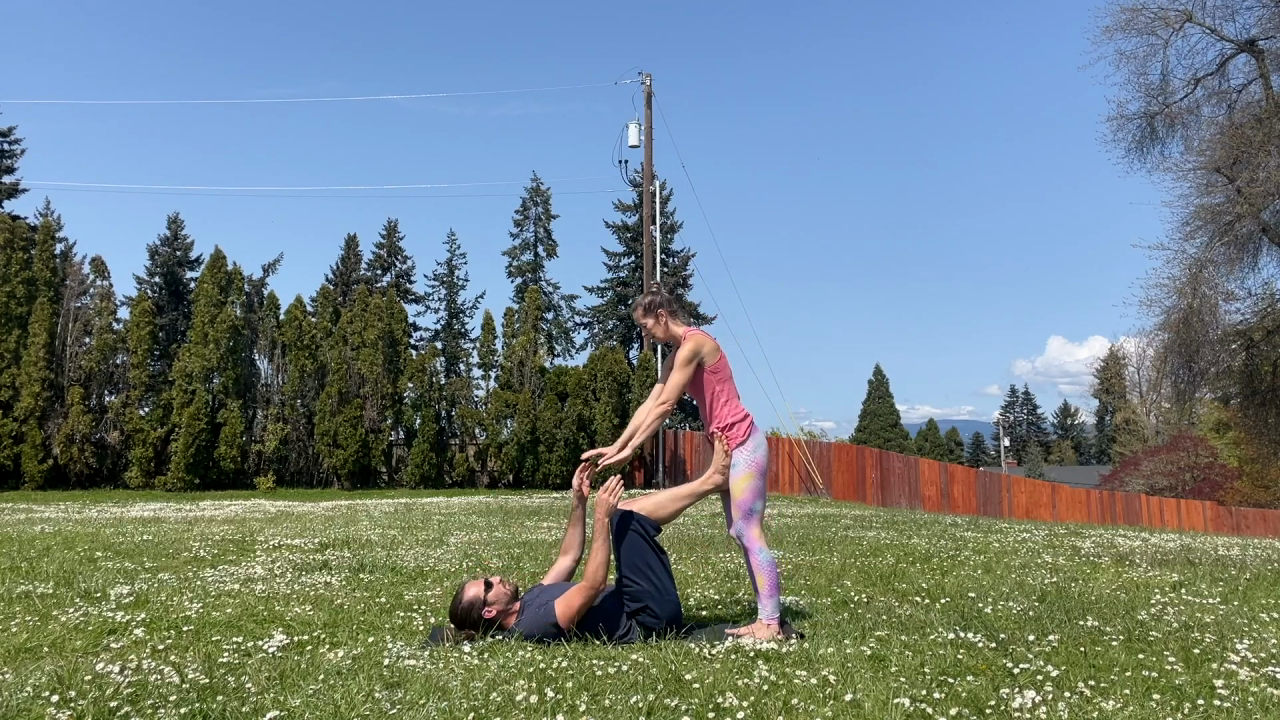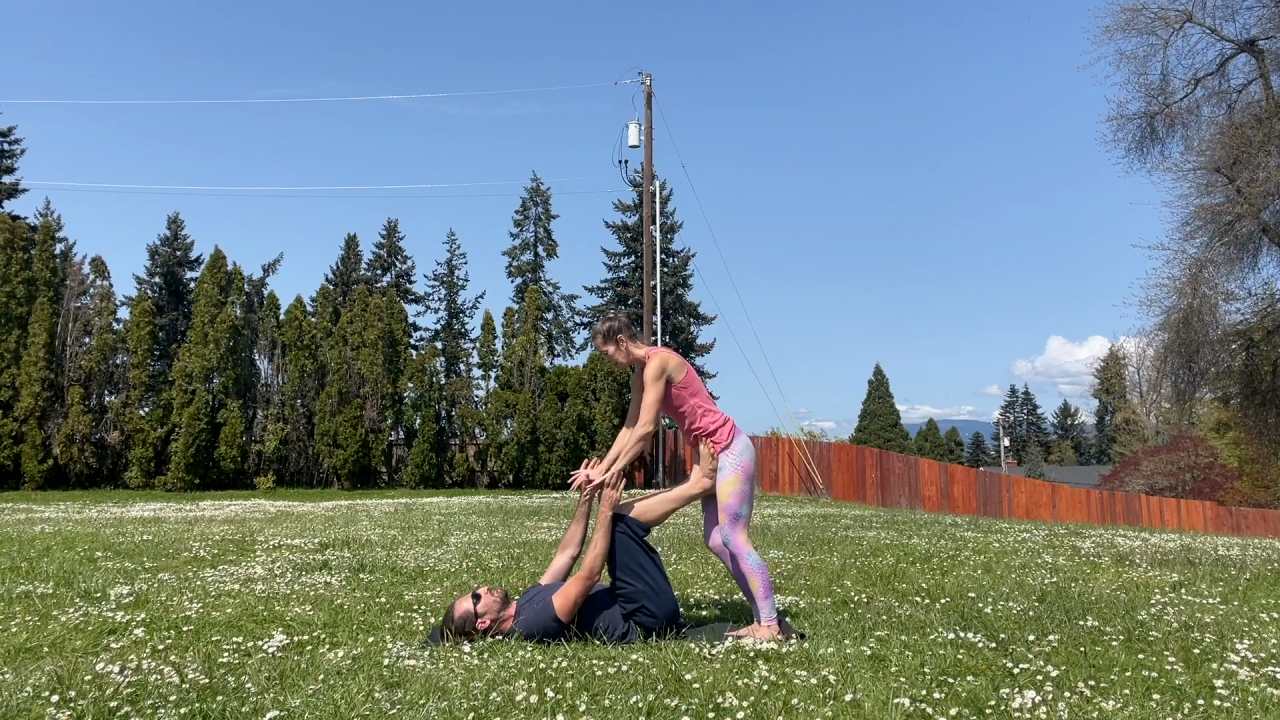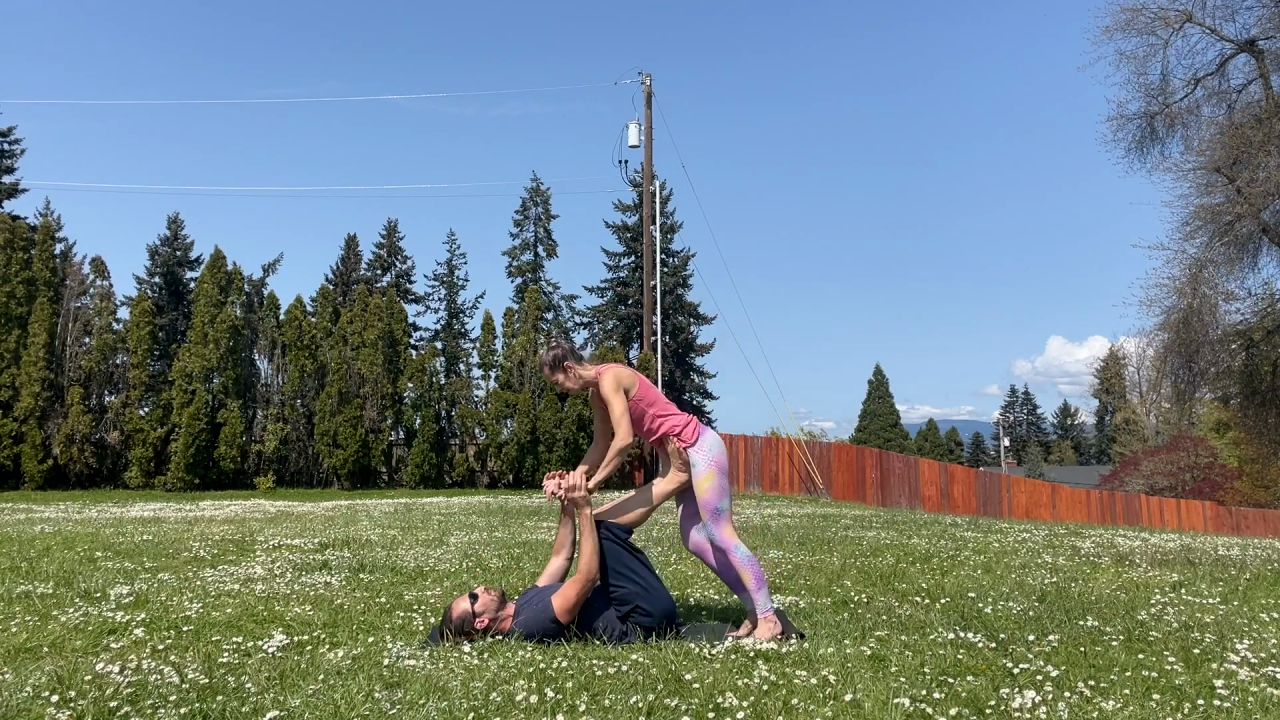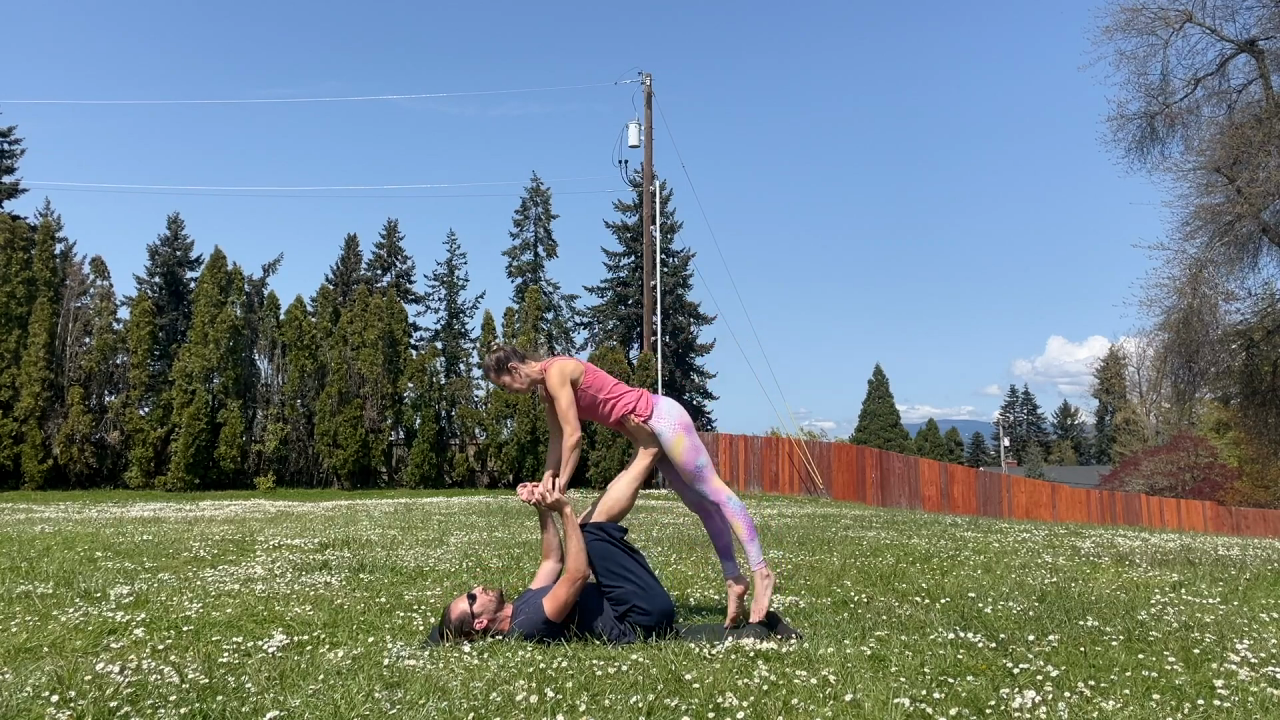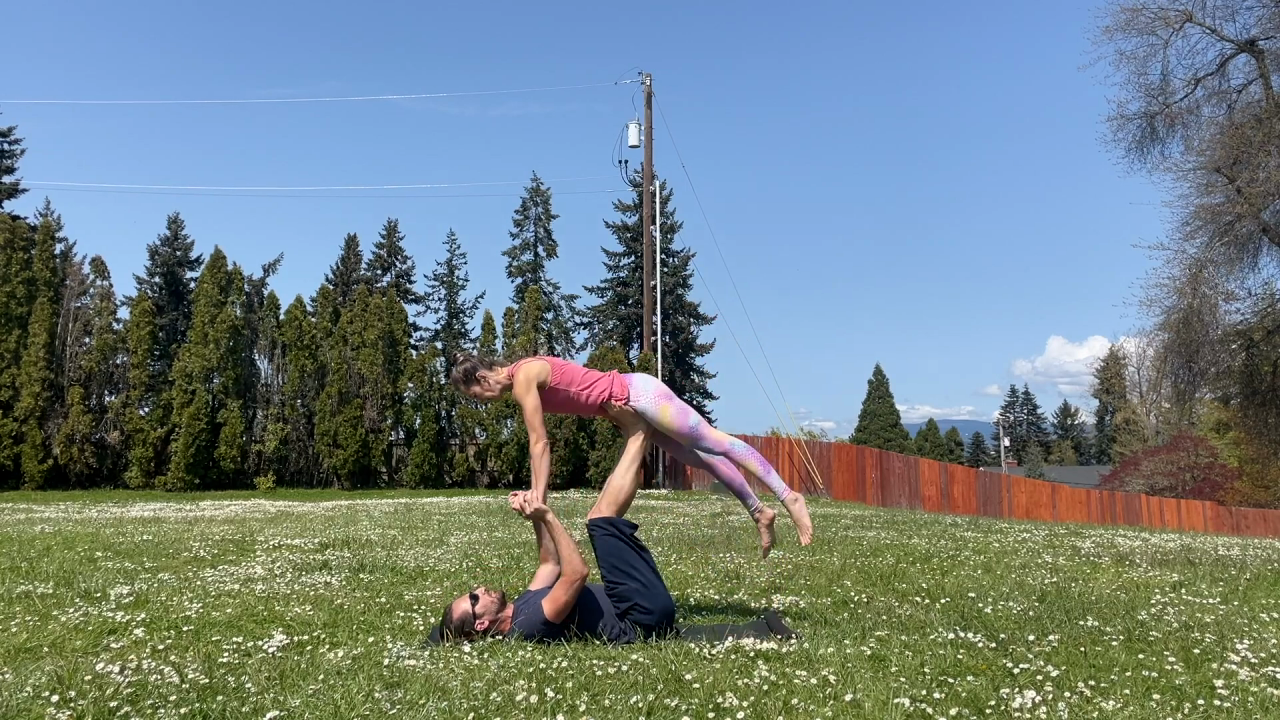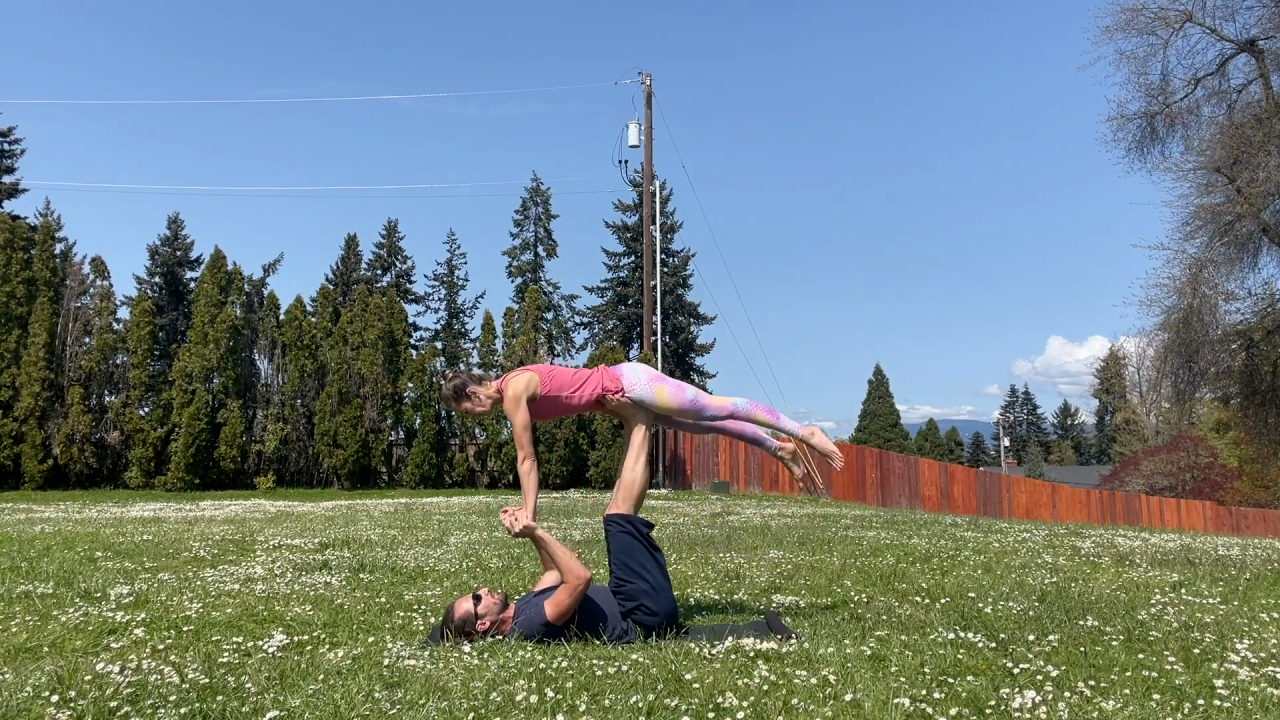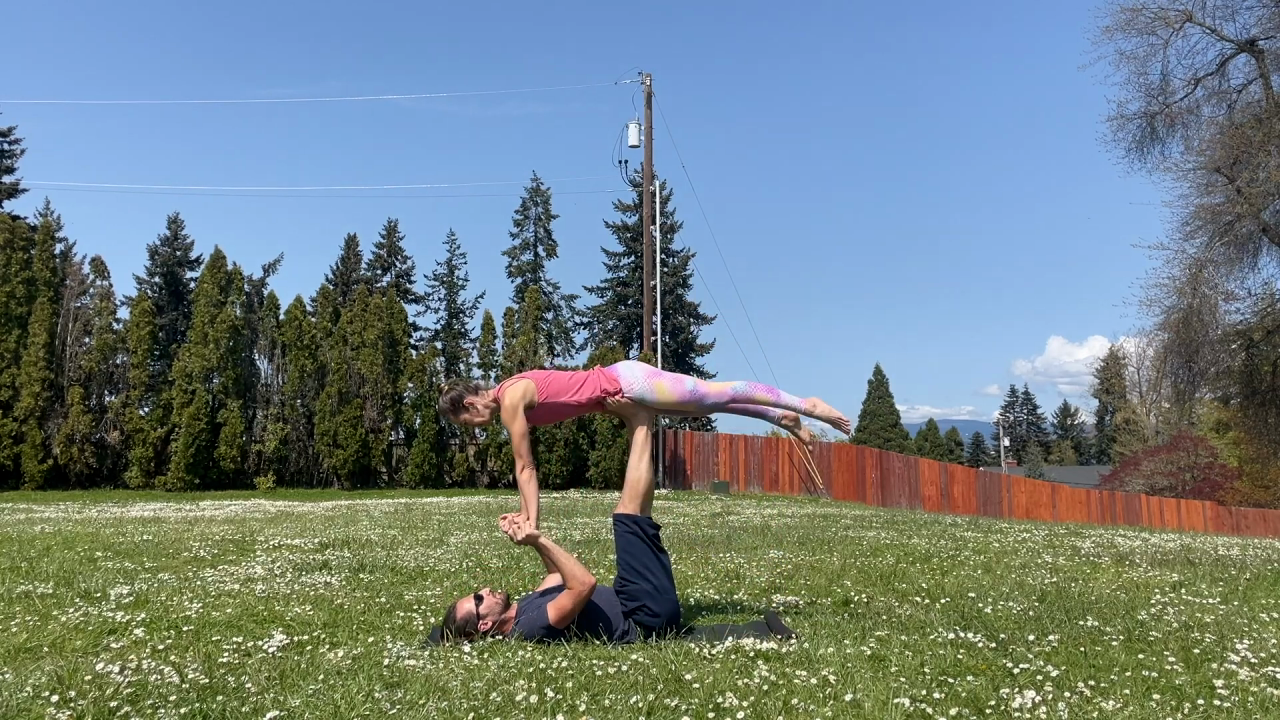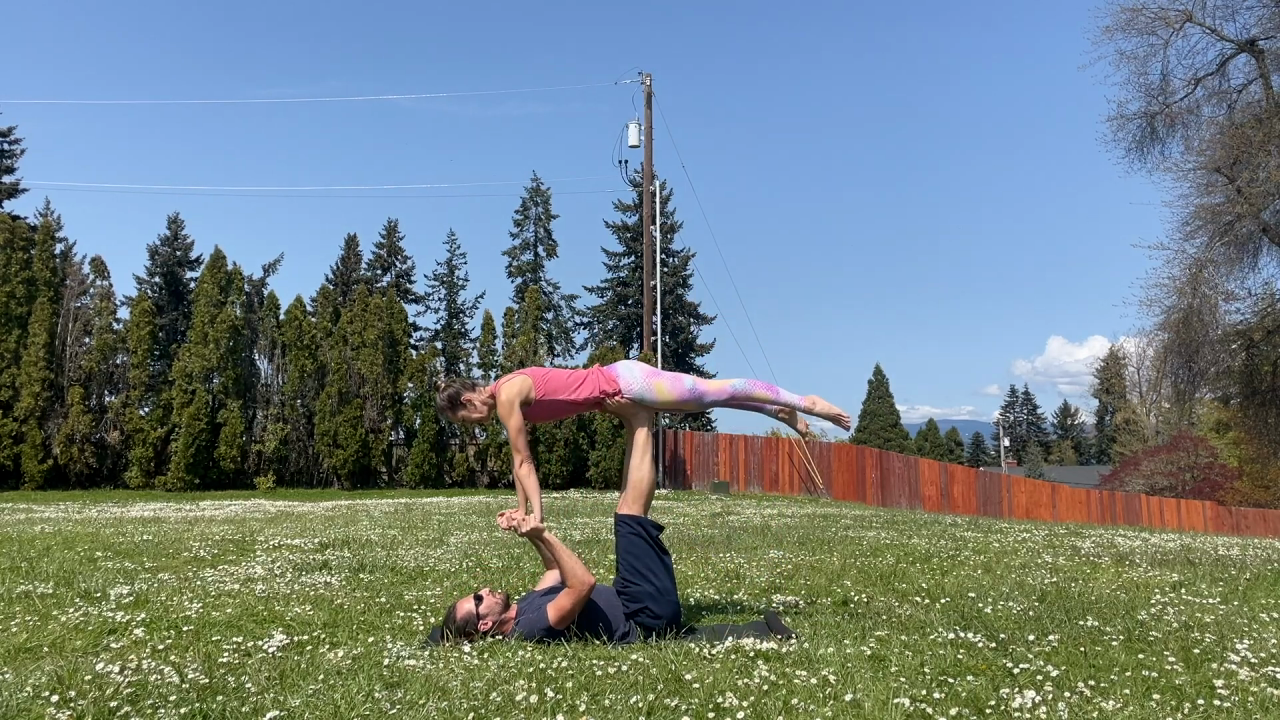
dt=0.2s
person 1, frame 1
left shoulder: (693, 343)
right shoulder: (675, 354)
left elbow: (664, 406)
right elbow: (648, 405)
left wrist: (628, 450)
right wrist: (614, 448)
left hip: (743, 443)
right hip: (729, 447)
left knee: (748, 534)
right knee: (740, 532)
left ankle: (771, 623)
right ankle: (765, 617)
person 1, frame 2
left shoulder: (656, 363)
right shoulder: (642, 370)
left elbow: (646, 428)
right elbow: (630, 427)
left wrist: (613, 472)
right wrist: (599, 467)
left hip: (729, 448)
right hip: (713, 452)
left knee: (734, 540)
right knee: (716, 539)
left ankle: (771, 624)
right ankle: (761, 617)
person 1, frame 3
left shoulder: (610, 379)
right shoulder: (595, 392)
left elbow: (624, 441)
right elbow: (602, 443)
left wrist: (592, 483)
left hip: (699, 447)
right hip: (683, 453)
left knee: (721, 536)
right knee: (696, 541)
left ankle: (767, 618)
right ankle: (755, 611)
person 1, frame 4
left shoulder: (555, 373)
right shoulder: (545, 380)
left elbow: (573, 438)
right elbow: (559, 441)
left wrist: (559, 488)
right wrist: (545, 484)
left hip: (658, 417)
right hip: (645, 426)
left knee: (711, 491)
right knee: (700, 502)
left ankle: (760, 573)
right ankle: (735, 581)
person 1, frame 5
left shoulder: (523, 378)
right shoulder: (523, 379)
left elbow: (540, 444)
right elbow: (539, 445)
left wrist: (538, 500)
right wrist: (534, 494)
left hip: (633, 394)
right hip: (627, 401)
left knee: (715, 443)
right knee: (699, 456)
left ankle: (789, 499)
right ankle: (759, 512)
person 1, frame 6
left shoulder: (513, 391)
right shoulder: (514, 392)
left elbow: (526, 459)
right elbow: (526, 458)
left wrist: (529, 516)
right wrist: (526, 509)
left hip: (626, 385)
right hip: (622, 393)
left knee: (721, 411)
right knee: (705, 422)
left ankle: (803, 433)
right ankle: (781, 448)
person 1, frame 7
left shoulder: (510, 400)
right shoulder: (510, 400)
left elbow: (525, 467)
right elbow: (525, 466)
left wrist: (534, 523)
right wrist: (526, 514)
left hip: (623, 384)
right hip: (619, 390)
left knee: (717, 394)
right knee: (709, 402)
left ankle: (805, 405)
right ankle: (782, 417)
person 1, frame 8
left shoulder: (506, 396)
right shoulder: (508, 396)
left elbow: (523, 462)
right elbow: (521, 461)
left wrist: (537, 516)
right wrist: (521, 510)
left hip: (623, 385)
right hip: (618, 392)
left knee: (716, 392)
right knee: (709, 397)
left ankle: (806, 403)
right ankle: (780, 409)
person 2, frame 1
left shoulder: (529, 602)
right shoulder: (534, 626)
left elbow: (568, 556)
right elbow: (592, 584)
left wrist: (578, 501)
right wrist: (602, 519)
left hip: (648, 618)
right hip: (648, 622)
left knee: (624, 517)
right knee: (629, 515)
left ankle: (709, 480)
right ankle: (710, 480)
person 2, frame 2
left shoulder: (527, 601)
right shoulder: (532, 625)
left elbow: (567, 553)
right elbow: (589, 572)
left wrist: (586, 498)
right wrist: (605, 509)
left hip: (649, 618)
right hip: (648, 620)
right knee: (619, 518)
right ankle: (699, 484)
person 2, frame 3
left shoulder: (526, 604)
right shoulder: (533, 624)
left elbow: (562, 557)
right elbow: (587, 575)
left wrist: (567, 504)
right wrist: (583, 509)
left hip: (645, 619)
right hip: (646, 619)
right knee: (602, 525)
person 2, frame 4
left shoulder: (525, 609)
right shoulder: (530, 624)
left elbow: (553, 560)
right elbow: (577, 574)
left wrist: (543, 509)
right wrist: (565, 510)
left hip: (638, 619)
right hip: (643, 618)
right knee: (595, 526)
person 2, frame 5
left shoulder: (523, 608)
right shoulder: (529, 626)
left elbow: (551, 564)
right elbow: (576, 573)
left wrist: (537, 520)
right wrist: (546, 515)
left hip: (643, 619)
right hip: (642, 618)
right knee: (601, 518)
person 2, frame 6
left shoulder: (521, 610)
right shoulder: (530, 627)
left elbow: (558, 571)
right elbow: (580, 578)
left wrist: (530, 529)
right wrist: (536, 532)
left hip: (646, 619)
right hip: (644, 618)
right knee: (620, 514)
person 2, frame 7
left shoulder: (525, 608)
right shoulder: (532, 627)
left elbow: (560, 573)
right elbow: (584, 584)
left wrist: (532, 537)
right wrist: (539, 540)
left hip: (648, 620)
right hip: (646, 619)
right knee: (628, 514)
person 2, frame 8
left shoulder: (523, 609)
right shoulder: (533, 626)
left elbow: (557, 566)
right elbow: (585, 583)
left wrist: (529, 533)
right wrist: (541, 535)
left hip: (648, 612)
right hip: (646, 620)
right knee: (630, 515)
